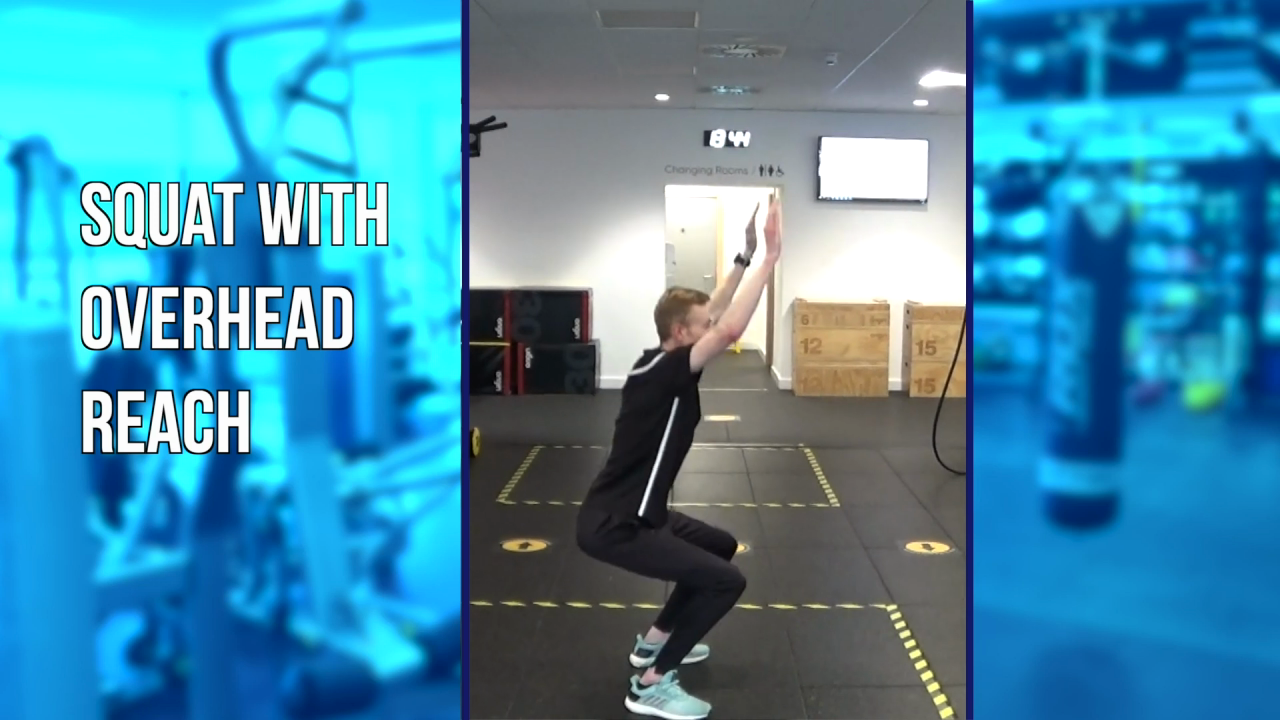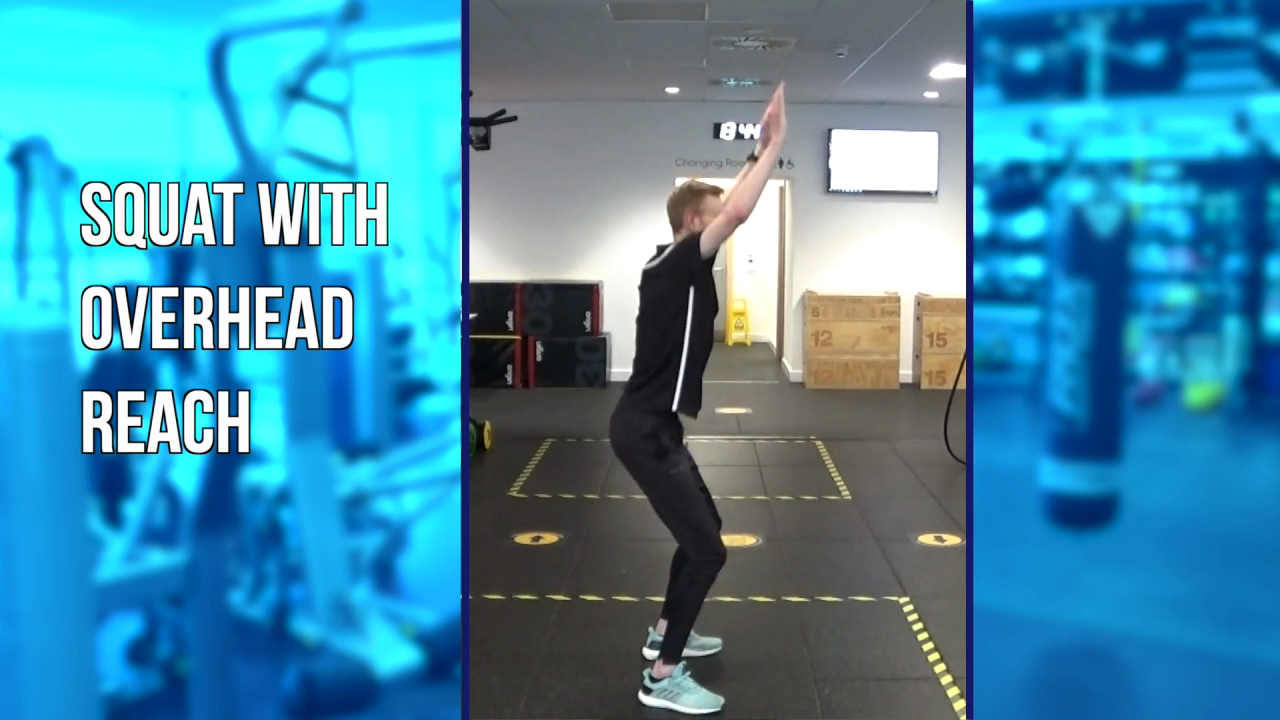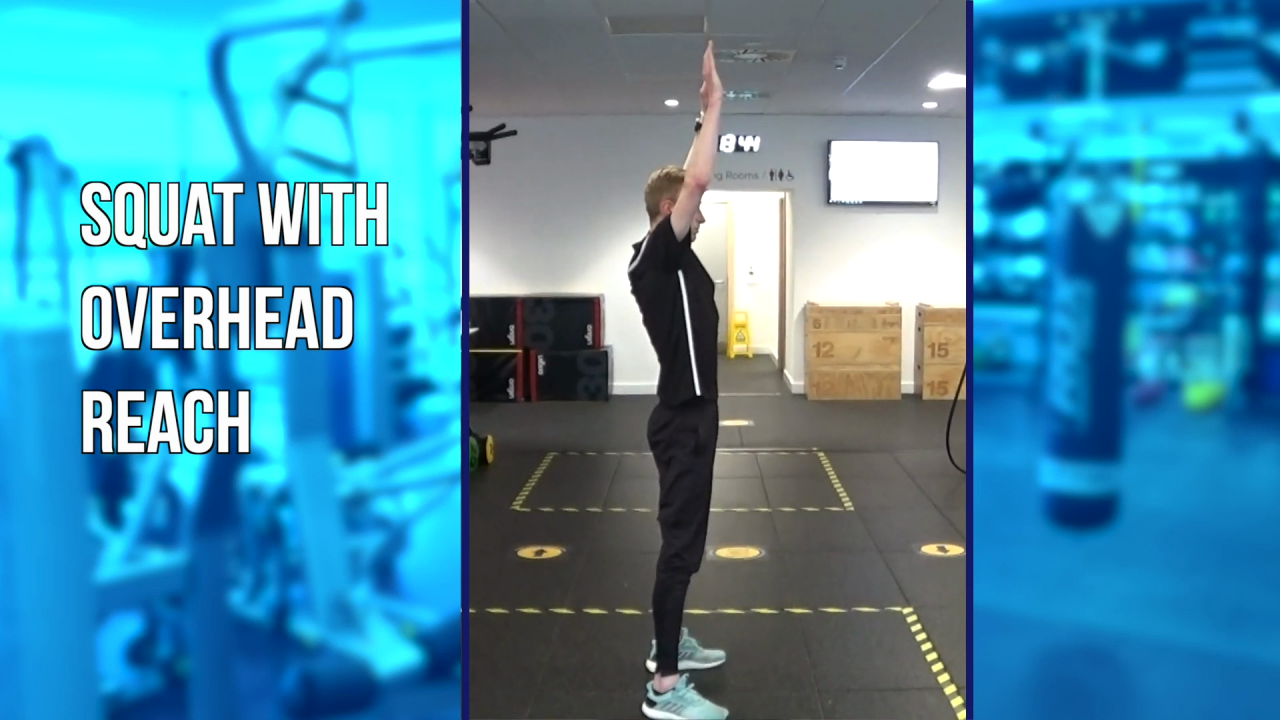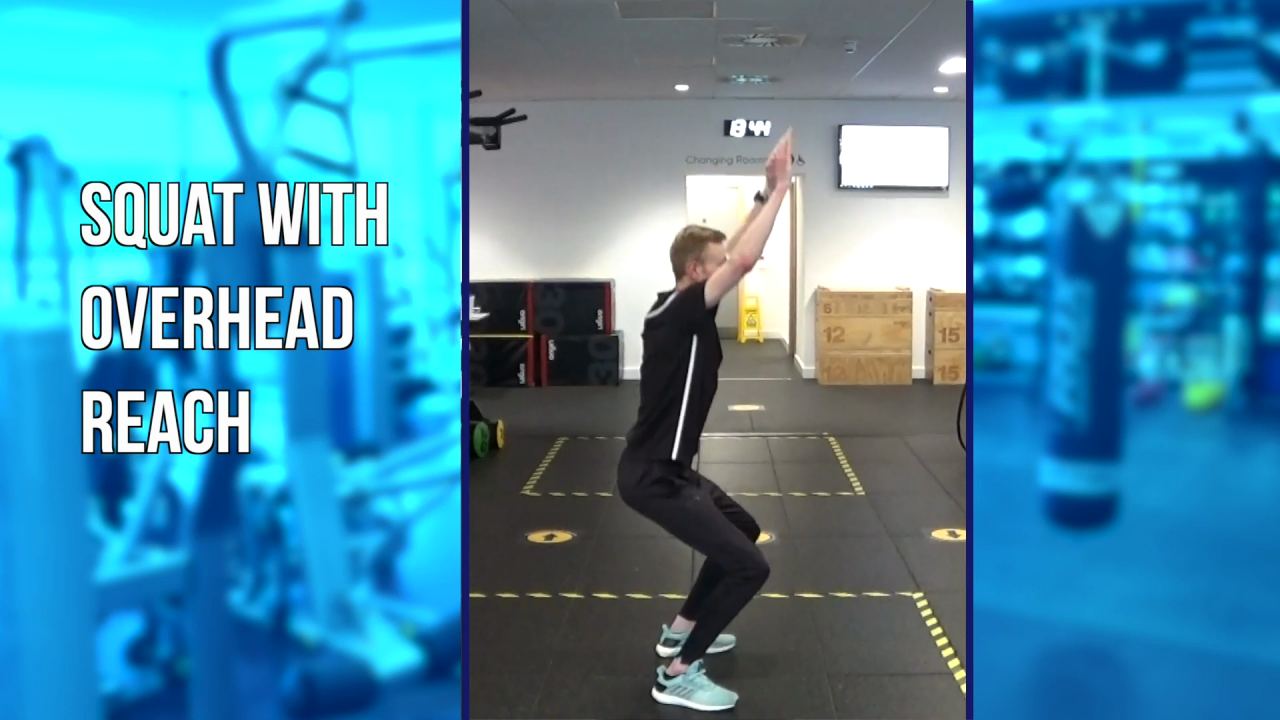
dt=1s
person 1, frame 1
left shoulder: (663, 363)
right shoulder: (663, 373)
left elbow: (716, 316)
right elbow: (730, 330)
left wrist: (745, 256)
right wrist: (771, 259)
left hip: (633, 511)
right hip: (613, 525)
left knee: (721, 546)
right knee: (726, 580)
left ankle: (655, 638)
person 1, frame 2
left shoulder: (680, 267)
right shoulder: (674, 265)
left elbow: (727, 208)
right elbow: (737, 214)
left wrist: (760, 153)
right wrist: (772, 149)
left hip: (656, 426)
right hip: (647, 431)
left knee: (701, 529)
right knee: (705, 547)
left ankle: (666, 629)
person 1, frame 3
left shoulder: (669, 258)
right shoulder: (656, 255)
left elbow: (691, 182)
right elbow: (697, 180)
left wrist: (710, 116)
right wrist: (711, 109)
left hip: (689, 414)
right hip: (683, 419)
left knee: (684, 541)
right knee: (681, 546)
left ankle: (670, 642)
person 1, frame 4
left shoulder: (678, 308)
right shoulder: (680, 312)
left elbow: (733, 252)
right elbow: (745, 259)
left wrist: (765, 192)
right wrist: (779, 190)
left hip: (667, 465)
right hip: (654, 475)
left knee: (743, 530)
right knee: (748, 567)
left ankle: (681, 628)
right ankle: (678, 673)
